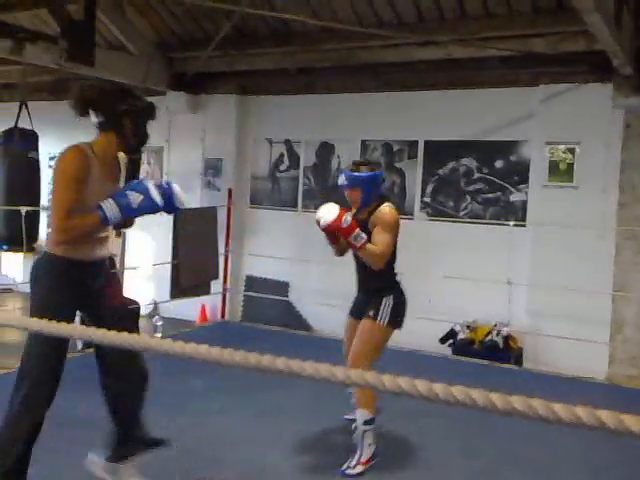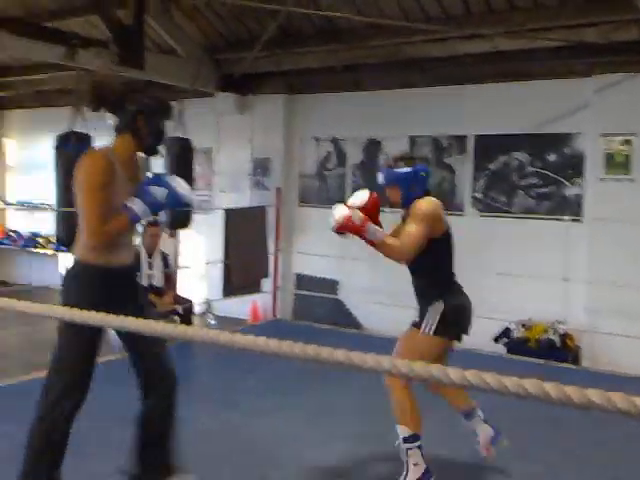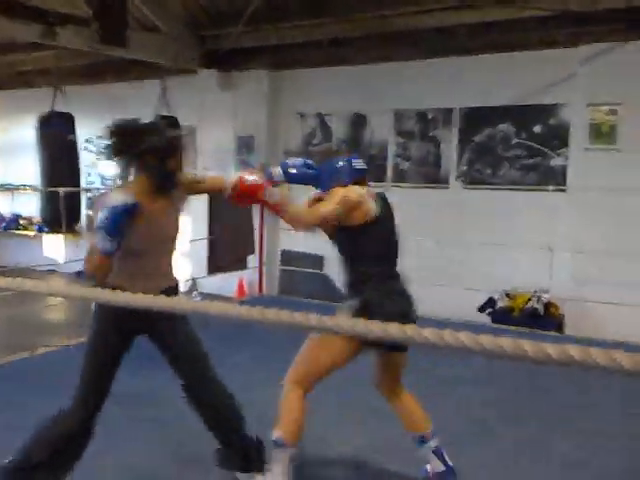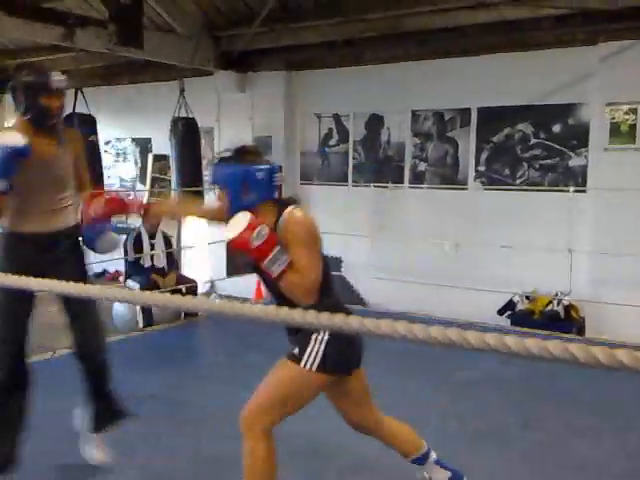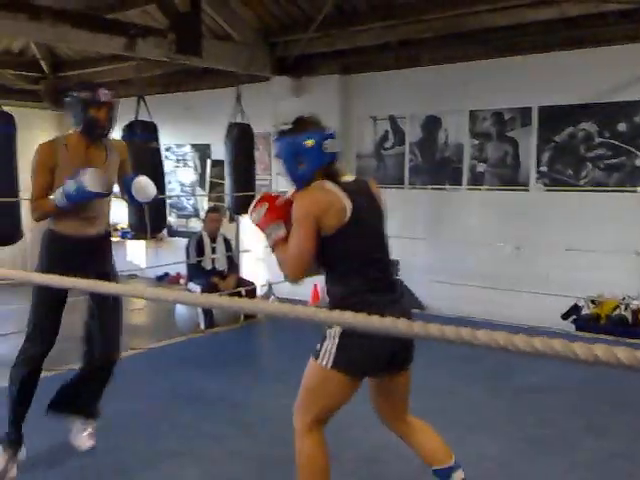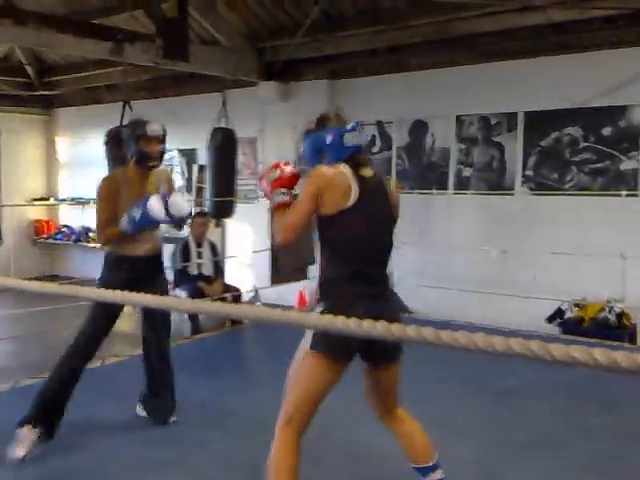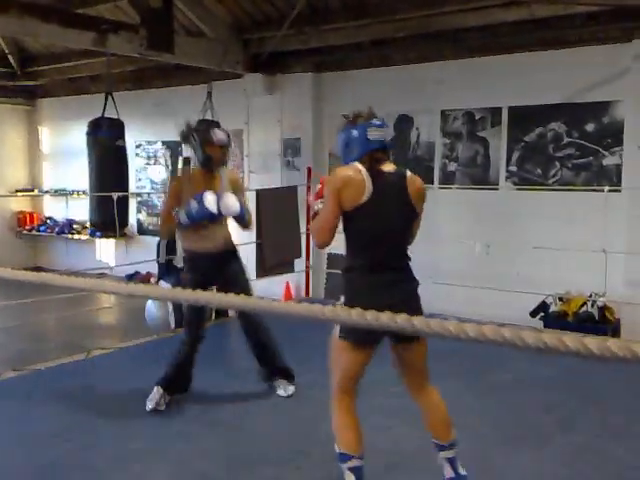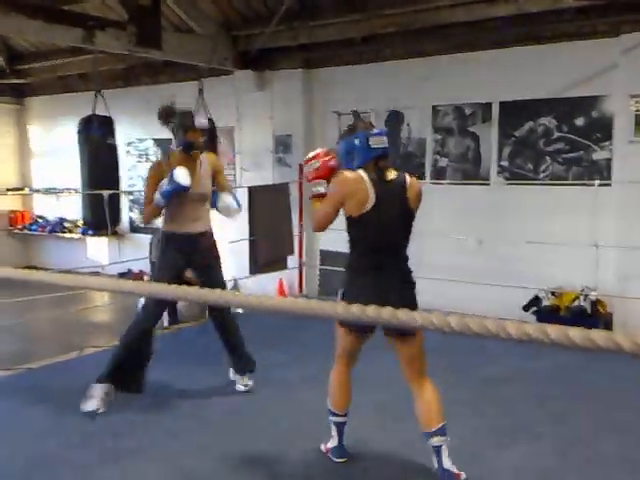
dt=0.4s
person 1, frame 1
left shoulder: (119, 164)
right shoulder: (75, 159)
right elbow: (61, 232)
left wrist: (150, 201)
right wrist: (119, 206)
left hip: (99, 275)
right hip: (59, 277)
left knee: (129, 373)
right knee: (36, 387)
person 1, frame 2
left shoulder: (136, 166)
right shoulder: (96, 163)
right elbow: (96, 238)
left wrist: (159, 205)
right wrist: (146, 203)
left hip: (125, 282)
right hip: (90, 285)
left knee: (161, 380)
right knee: (65, 394)
person 1, frame 3
left shoulder: (177, 189)
right shoulder: (115, 204)
left elbow: (225, 186)
right elbow: (94, 274)
right wrist: (108, 234)
right hip: (116, 306)
left knee: (209, 393)
right knee: (85, 406)
person 1, frame 4
left shoulder: (71, 138)
left elbow: (85, 191)
left wrist: (98, 216)
left hip: (65, 247)
left knee: (91, 344)
left ankle: (95, 420)
person 1, frame 5
left shoulder: (118, 150)
right shoulder: (51, 151)
left elbow: (129, 187)
right elbow: (37, 211)
left wrist: (137, 189)
right wrist: (69, 195)
left hip: (99, 250)
right hip: (59, 251)
left knee: (107, 342)
right knee: (38, 343)
left ankle: (79, 411)
person 1, frame 6
left shoulder: (163, 179)
right shoulder: (112, 184)
left elbow: (176, 222)
right elbow: (103, 236)
left wrist: (178, 214)
right wrist: (134, 222)
left hip: (152, 266)
right hip: (118, 268)
left knee: (157, 344)
right knee: (85, 346)
left ankle: (156, 404)
right ankle: (34, 423)
person 1, frame 7
left shoulder: (231, 179)
right shoulder: (180, 183)
left elbow: (247, 223)
right elbow: (165, 228)
left wrist: (240, 213)
right wrist: (189, 215)
left hip: (227, 259)
right hip: (196, 262)
left knee: (252, 322)
right knee: (193, 332)
left ankle: (278, 374)
right ankle: (166, 386)
person 1, frame 8
left shoulder: (212, 162)
right shoulder: (160, 167)
left elbow: (227, 198)
right elbow: (147, 214)
left wrist: (230, 204)
right wrist: (164, 193)
left hip: (204, 243)
right hip: (172, 245)
left knee: (220, 311)
right knee: (149, 314)
left ankle: (241, 368)
right ankle: (106, 383)
person 2, frame 1
left shoulder: (386, 213)
right shoulder: (356, 211)
left elbow: (378, 260)
right elbow: (340, 249)
left wrist: (350, 232)
right wrist: (331, 230)
left hip: (385, 298)
right hip: (366, 296)
left knee: (356, 366)
right knee: (354, 363)
left ankle: (366, 447)
right ankle: (366, 411)
person 2, frame 2
left shoulder: (427, 206)
right shoulder: (413, 209)
left elbow: (402, 252)
right elbow: (389, 243)
left wrist: (363, 227)
right wrist: (368, 217)
left hip: (442, 307)
right hip: (444, 305)
left knee: (396, 378)
right knee: (436, 379)
right ankle: (486, 433)
person 2, frame 3
left shoulder: (351, 198)
right shoulder: (376, 201)
left elbow: (306, 220)
left wrist: (264, 190)
left hip: (368, 308)
right hip: (399, 307)
left knee: (295, 382)
right knee: (392, 389)
person 2, frame 4
left shoulder: (294, 221)
right shoulder: (254, 216)
left elbow: (306, 292)
right elbow: (195, 208)
left wrist: (268, 254)
left hip: (327, 337)
right hip: (332, 336)
left knee: (254, 422)
right knee: (364, 420)
person 2, frame 5
left shoulder: (312, 196)
right shoulder: (367, 187)
left elbow: (295, 270)
left wrist: (273, 229)
left hip: (358, 324)
right hip: (396, 316)
left knee: (306, 423)
right knee: (397, 418)
person 2, frame 6
left shoulder: (324, 177)
right shoulder: (388, 189)
left elbow: (284, 235)
left wrist: (277, 196)
left hip: (341, 313)
right hip: (383, 312)
left knee: (290, 424)
right knee: (389, 412)
person 2, frame 7
left shoulder: (343, 178)
right shoulder: (413, 183)
left elbow: (320, 239)
left wrist: (321, 207)
left hip: (362, 297)
right hip: (403, 294)
left knee: (342, 394)
right knee: (420, 388)
person 2, frame 8
left shoulder: (346, 182)
right shoulder: (412, 186)
left elbow: (318, 224)
left wrist: (318, 184)
left hip: (360, 290)
right hip: (400, 290)
left knee: (343, 362)
right knee: (419, 379)
left ankle: (336, 442)
